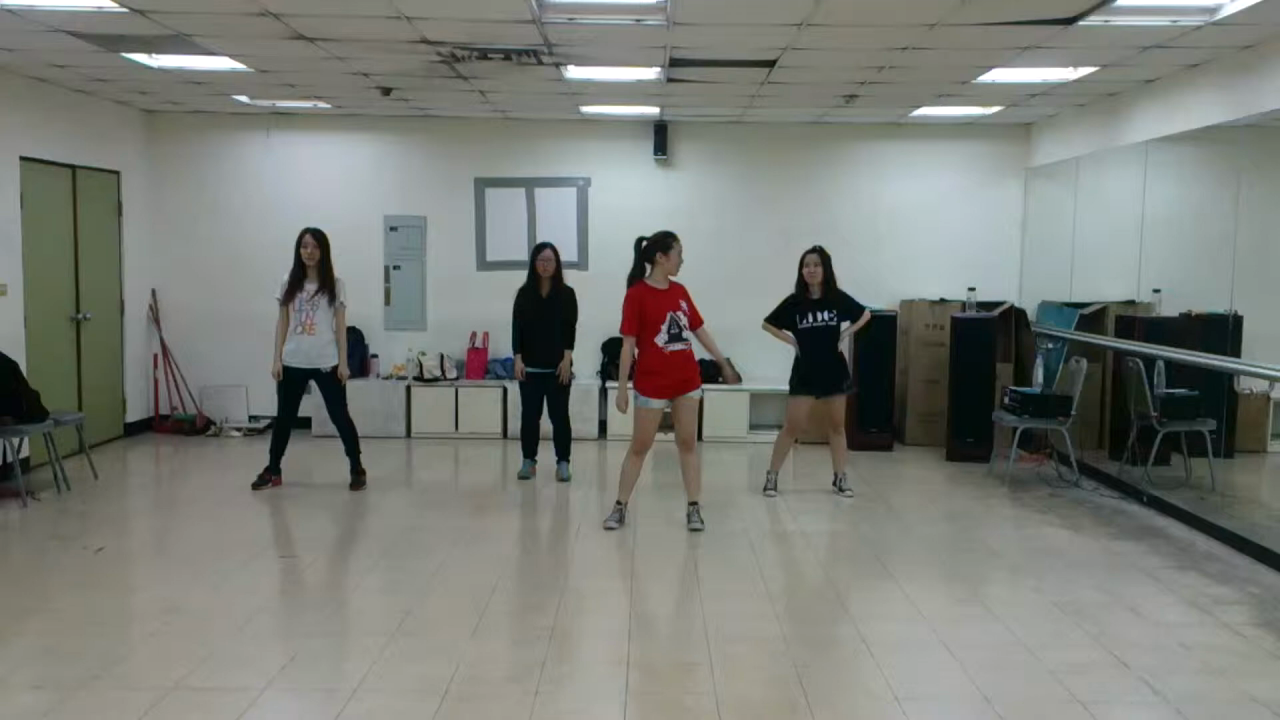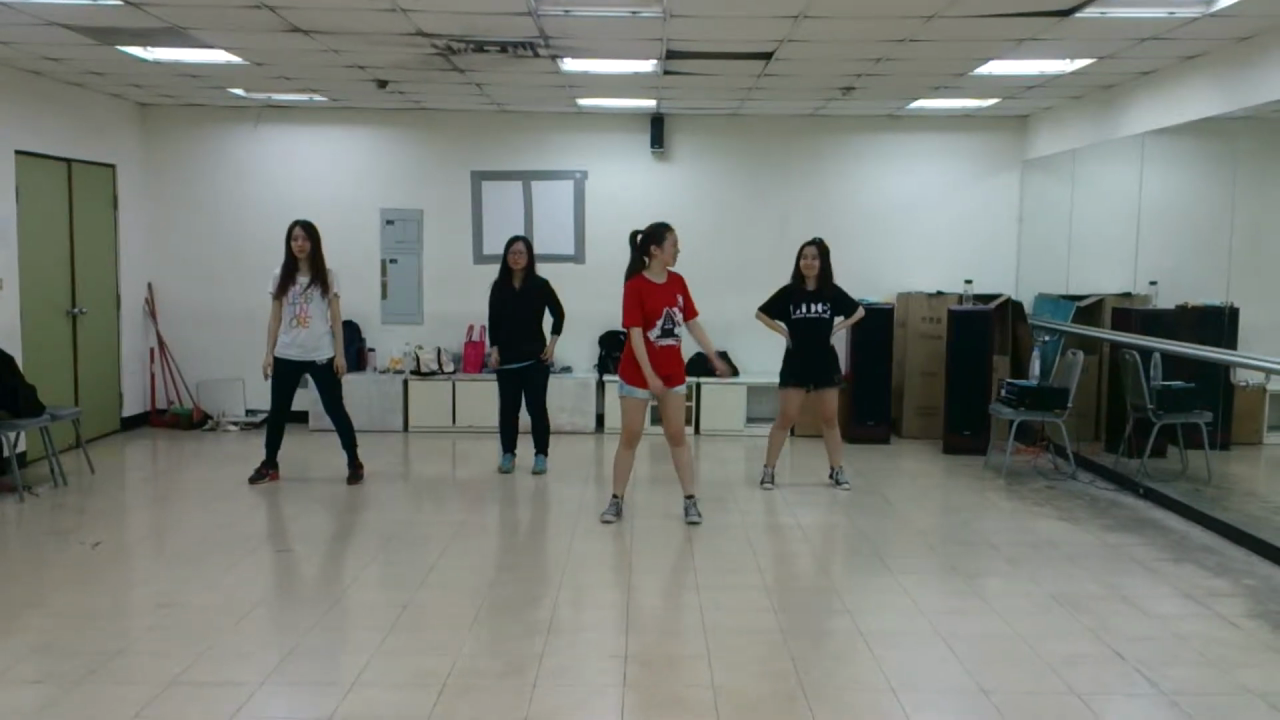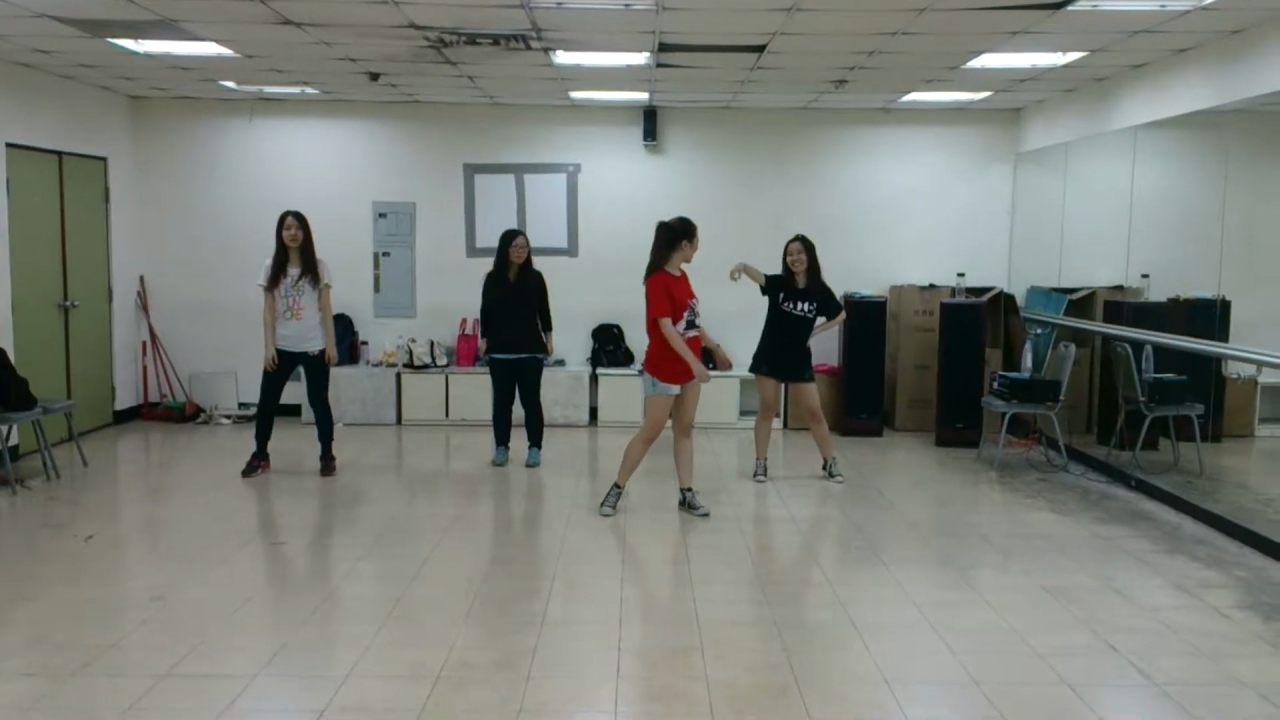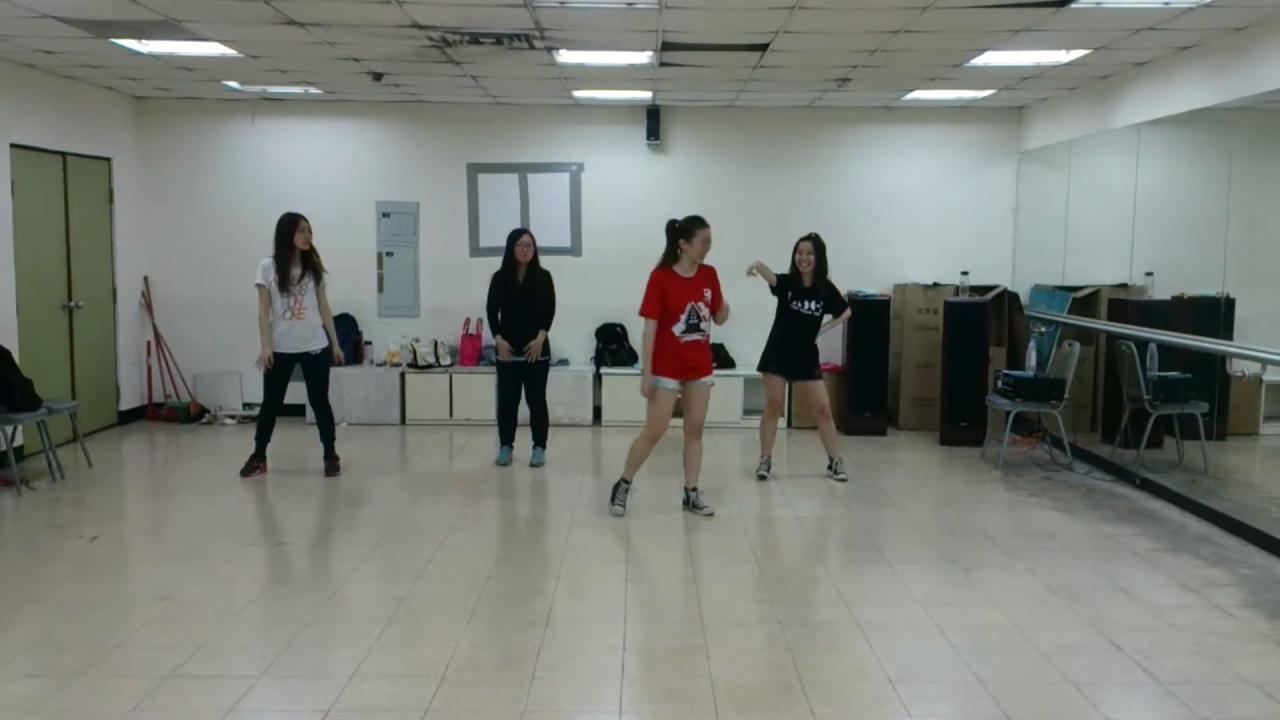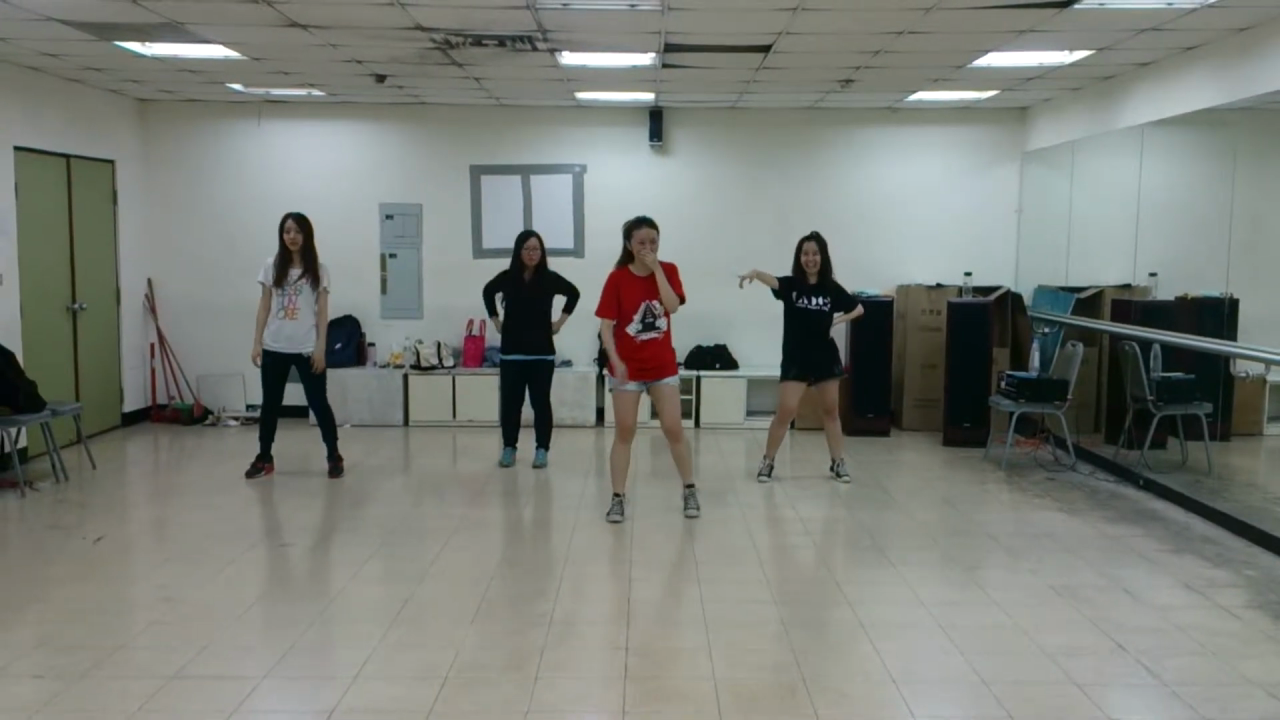
dt=1s
person 1, frame 1
left shoulder: (680, 291)
right shoulder: (637, 294)
left elbow: (699, 330)
right elbow: (628, 344)
left wrist: (724, 364)
right wrist: (622, 388)
left hip: (687, 380)
right hip: (652, 383)
left knee: (688, 443)
right knee: (640, 445)
left ankle: (694, 508)
right ankle: (620, 507)
person 1, frame 2
left shoulder: (678, 282)
right shoulder: (635, 286)
left elbow: (692, 323)
right elbow: (635, 334)
left wrist: (714, 358)
right wrist: (650, 376)
left hip: (673, 373)
right hip: (637, 375)
left knee: (677, 437)
right knee: (630, 438)
left ankle: (690, 500)
right ankle: (616, 500)
person 1, frame 3
left shoulder: (682, 275)
right shoulder: (657, 280)
right elbow: (666, 328)
left wrist: (715, 346)
right wrist: (694, 362)
left hip: (689, 367)
right hip: (664, 370)
left knee: (684, 431)
right knee: (650, 433)
left ankle: (687, 494)
right ankle: (616, 490)
person 1, frame 4
left shoulder: (709, 275)
right shoulder: (660, 277)
left elbow: (718, 318)
right elbow: (650, 326)
left wrist: (723, 311)
right wrist: (646, 371)
left hip: (700, 367)
right hip: (666, 367)
left knee: (695, 431)
right knee: (654, 431)
left ankle: (691, 493)
right ankle: (624, 484)
person 1, frame 5
left shoulder: (668, 270)
right shoulder: (617, 278)
left elbow: (673, 306)
right elbow: (606, 326)
left wrist: (656, 268)
right wrist: (615, 361)
left hip: (663, 366)
right hip: (629, 366)
left knee: (674, 430)
right knee: (624, 433)
left ankle: (690, 489)
right ankle: (618, 498)
person 2, frame 1
left shoulder: (334, 284)
right shoulder: (289, 283)
left elbow: (340, 326)
right elbow: (282, 324)
left wrist: (343, 362)
right wrist: (277, 358)
left hip: (326, 363)
right hip: (293, 362)
left knee: (340, 416)
right knee: (284, 417)
left ankle: (357, 470)
right ankle: (273, 471)
person 2, frame 2
left shoulder: (327, 276)
right shoulder: (281, 276)
left elbow: (335, 317)
right elbow: (275, 318)
left wrist: (340, 354)
right wrist: (269, 353)
left hip: (321, 355)
right hip: (287, 355)
left knee: (335, 409)
right knee: (278, 410)
left ankle: (354, 463)
right ankle: (270, 465)
person 2, frame 3
left shoulder: (318, 266)
right shoulder: (272, 268)
left elbow: (326, 308)
right elbow: (269, 310)
left wrist: (331, 343)
right wrist: (269, 346)
left hip: (314, 346)
right hip: (283, 347)
left knee: (319, 401)
right knee: (267, 400)
left ankle: (327, 456)
right ankle: (260, 456)
person 2, frame 4
left shoulder: (314, 267)
right shoulder: (268, 267)
left elbow: (323, 306)
right elbow: (264, 309)
left wrist: (335, 343)
right wrist: (265, 345)
left hip: (315, 346)
right hip: (280, 348)
left knee: (320, 401)
right knee: (271, 403)
left ankle: (330, 456)
right ankle: (259, 457)
person 2, frame 5
left shoulder: (318, 270)
right shoulder: (272, 267)
left elbow: (322, 312)
right elbow: (264, 307)
left wrist: (320, 347)
right wrist: (257, 342)
left hip: (307, 348)
right hip: (275, 348)
left knee: (318, 402)
right knee: (270, 402)
left ankle: (334, 458)
right ankle: (264, 459)
person 3, frame 1
left shoulder: (838, 298)
right shoulder: (794, 302)
left elbow: (865, 315)
right elbow: (768, 324)
left wrist: (844, 335)
right wrist: (791, 340)
left hip: (834, 371)
right hip: (805, 372)
left knee: (836, 426)
right knee: (792, 427)
left ankle: (840, 478)
right ankle: (772, 476)
person 3, frame 2
left shoulder: (832, 292)
right shoulder: (789, 292)
left elbow: (859, 312)
right elbow: (761, 314)
left wrist: (836, 329)
right wrist: (784, 331)
left hip: (825, 363)
right hip: (796, 364)
left knee: (830, 420)
right knee: (785, 420)
left ankle: (837, 470)
right ankle: (769, 469)
person 3, frame 3
left shoulder: (820, 290)
right shoulder: (779, 283)
left elbow: (840, 315)
right elbow: (758, 277)
left wrist: (816, 331)
right wrist: (742, 268)
left hip: (799, 360)
right hip: (769, 357)
left knee: (815, 413)
right knee: (767, 410)
left ankle: (830, 463)
right ankle: (760, 462)
person 3, frame 4
left shoulder: (826, 289)
right shoulder: (787, 282)
left elbow: (846, 312)
right elbow: (770, 278)
left wrist: (824, 329)
right wrist: (758, 266)
left hip: (806, 357)
right hip: (778, 355)
left knee: (823, 409)
right knee: (773, 407)
left ankle: (835, 461)
right ankle: (765, 460)
person 3, frame 5
left shoulder: (832, 288)
right shoulder: (792, 284)
left elbow: (858, 309)
right elbow: (773, 282)
left wrist: (837, 321)
right wrist: (755, 274)
left hip: (825, 356)
right hip: (795, 358)
left knee: (831, 411)
right knee: (785, 412)
left ankle: (838, 463)
right ankle: (767, 462)
person 4, frame 1
left shoulder: (566, 293)
right shoulder: (525, 293)
left elbow: (570, 329)
right elbow: (517, 328)
left wrist: (567, 359)
right wrist: (518, 359)
left hip: (557, 365)
right hip: (530, 365)
left knee: (559, 415)
right knee: (529, 414)
left ankle: (563, 462)
right ankle: (528, 461)
person 4, frame 2
left shoulder: (540, 285)
right shoulder: (499, 286)
left elbow: (558, 314)
right elbow: (493, 320)
left wrist: (552, 343)
right wrist: (493, 350)
left hip: (535, 358)
right hip: (507, 358)
left knee: (537, 407)
right knee: (508, 407)
left ankle: (541, 455)
right ankle: (508, 455)
person 4, frame 3
left shoulder: (535, 278)
right shoulder: (493, 278)
left elbow: (544, 310)
right elbow: (486, 312)
left wrist: (548, 339)
right wrist: (484, 339)
left hip: (531, 350)
right hip: (500, 351)
left knee: (531, 400)
right knee: (502, 400)
left ankle: (535, 448)
right ankle: (501, 447)
person 4, frame 4
left shoulder: (542, 277)
right shoulder: (500, 278)
left elbow: (549, 310)
right elbow: (492, 310)
left wrist: (541, 337)
right wrist: (498, 339)
left hip: (536, 349)
right hip: (508, 349)
left knee: (536, 399)
right knee: (507, 399)
left ankle: (539, 447)
right ankle: (505, 447)
person 4, frame 5
left shoulder: (549, 278)
right shoulder: (507, 277)
left elbow: (573, 294)
right elbow: (488, 292)
left wrist: (561, 320)
right wrist: (494, 319)
left hip: (541, 350)
right hip: (511, 350)
left knee: (541, 401)
right knee: (510, 401)
left ankle: (542, 449)
right ankle: (509, 448)
